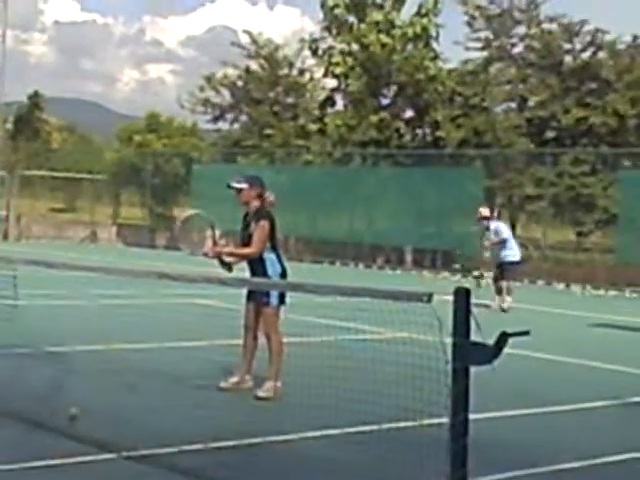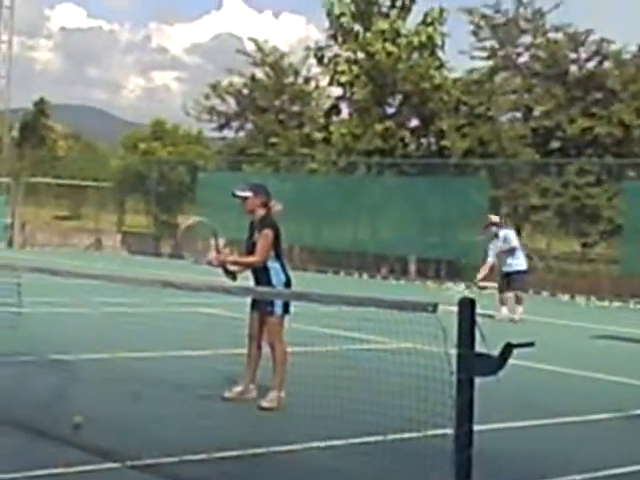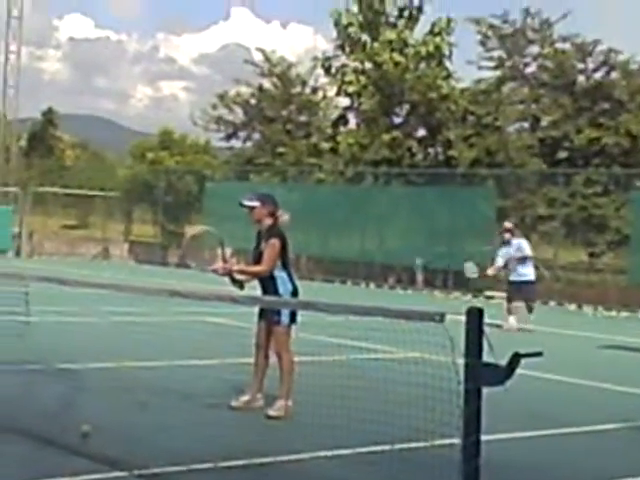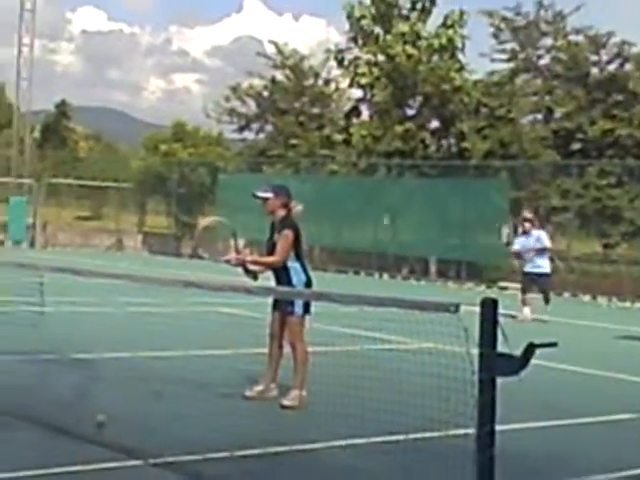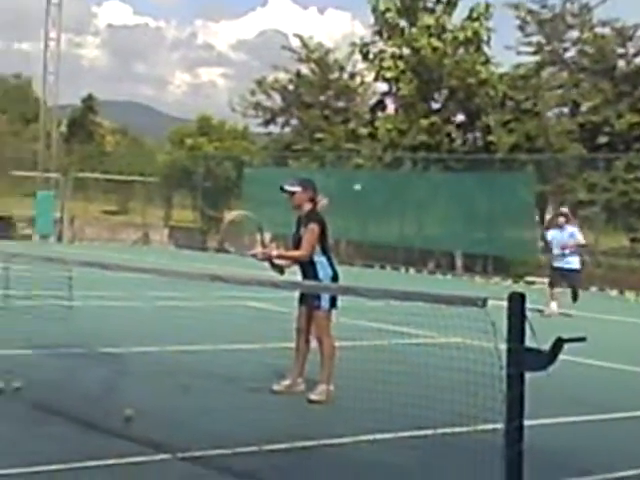
dt=0.1s
person 1, frame 1
left shoulder: (263, 217)
right shoulder: (247, 217)
left elbow: (255, 250)
right elbow: (248, 249)
left wrist: (225, 251)
right wrist: (229, 258)
left hip: (271, 275)
right hip: (257, 276)
left knee: (270, 330)
right knee: (250, 328)
left ankle: (273, 382)
right ankle: (244, 376)
person 1, frame 2
left shoulder: (268, 226)
right shoulder: (253, 225)
left elbow: (259, 259)
right elbow: (252, 258)
left wrist: (229, 259)
right wrist: (232, 265)
left hip: (275, 284)
right hip: (261, 285)
left knee: (274, 340)
right knee: (254, 337)
left ankle: (277, 392)
right ankle: (248, 386)
person 1, frame 3
left shoulder: (275, 235)
right shoulder: (261, 234)
left elbow: (266, 268)
right elbow: (260, 269)
left wrist: (235, 268)
right wrist: (241, 276)
left hip: (283, 294)
right hip: (269, 295)
left knee: (281, 349)
right knee: (261, 346)
left ankle: (284, 401)
right ankle: (255, 394)
person 1, frame 4
left shoulder: (288, 226)
right shoulder: (275, 225)
left elbow: (279, 259)
right elbow: (274, 259)
left wrist: (249, 259)
right wrist: (255, 267)
left hip: (297, 285)
right hip: (283, 285)
left knee: (295, 339)
right knee: (274, 336)
left ankle: (299, 391)
right ankle: (269, 384)
person 1, frame 5
left shoulder: (314, 220)
right shoulder: (301, 219)
left elbow: (305, 253)
right elbow: (301, 254)
left wrist: (275, 253)
right wrist: (281, 261)
left hip: (323, 279)
right hip: (310, 280)
left knee: (322, 334)
right knee: (301, 331)
left ankle: (325, 385)
right ankle: (296, 379)
